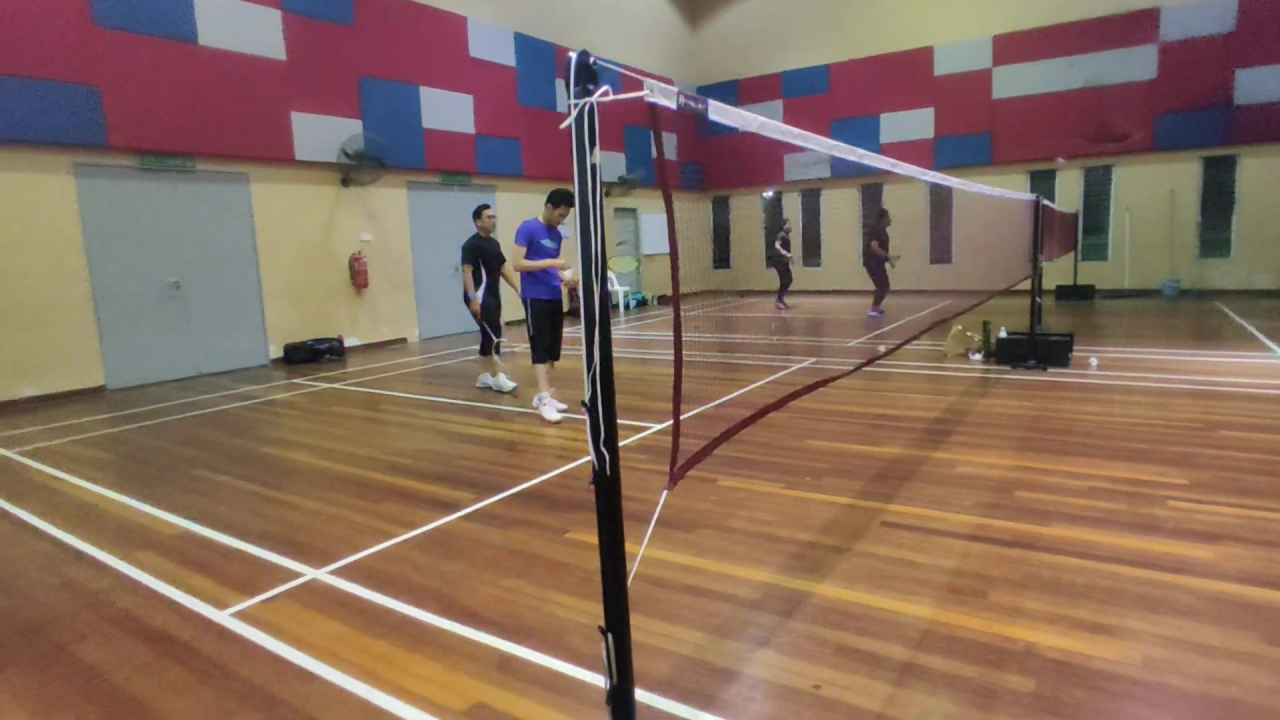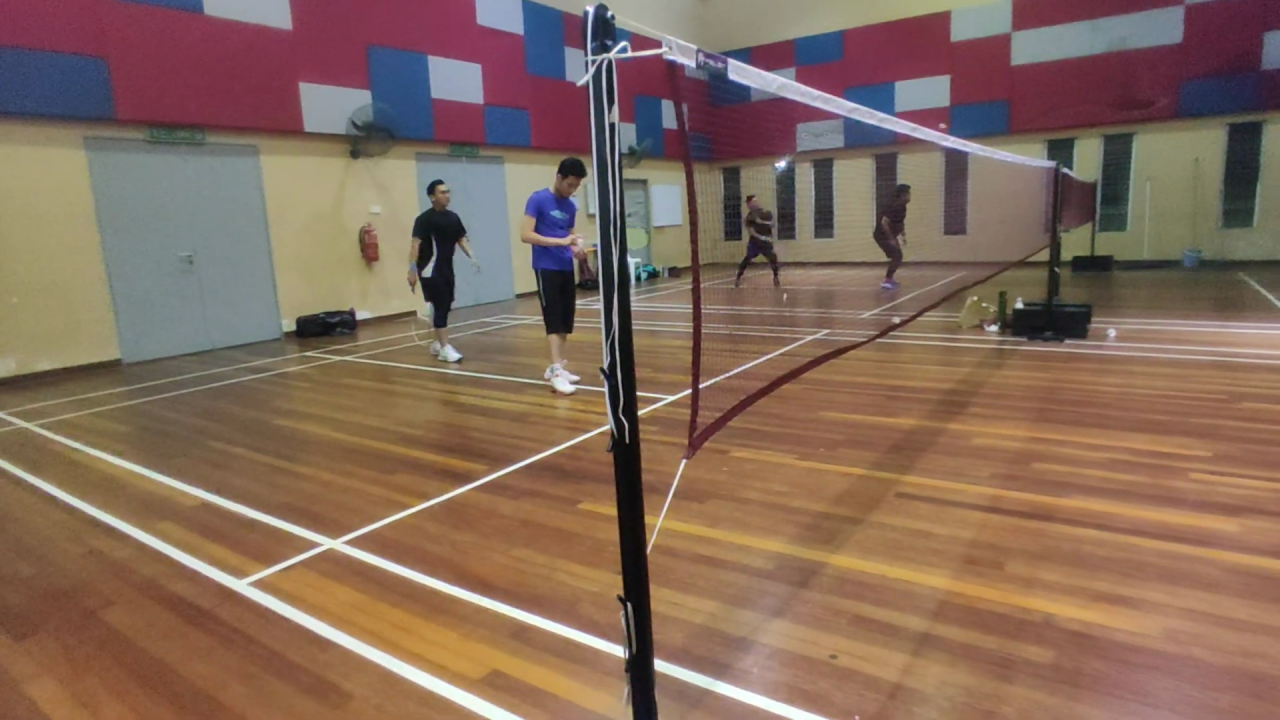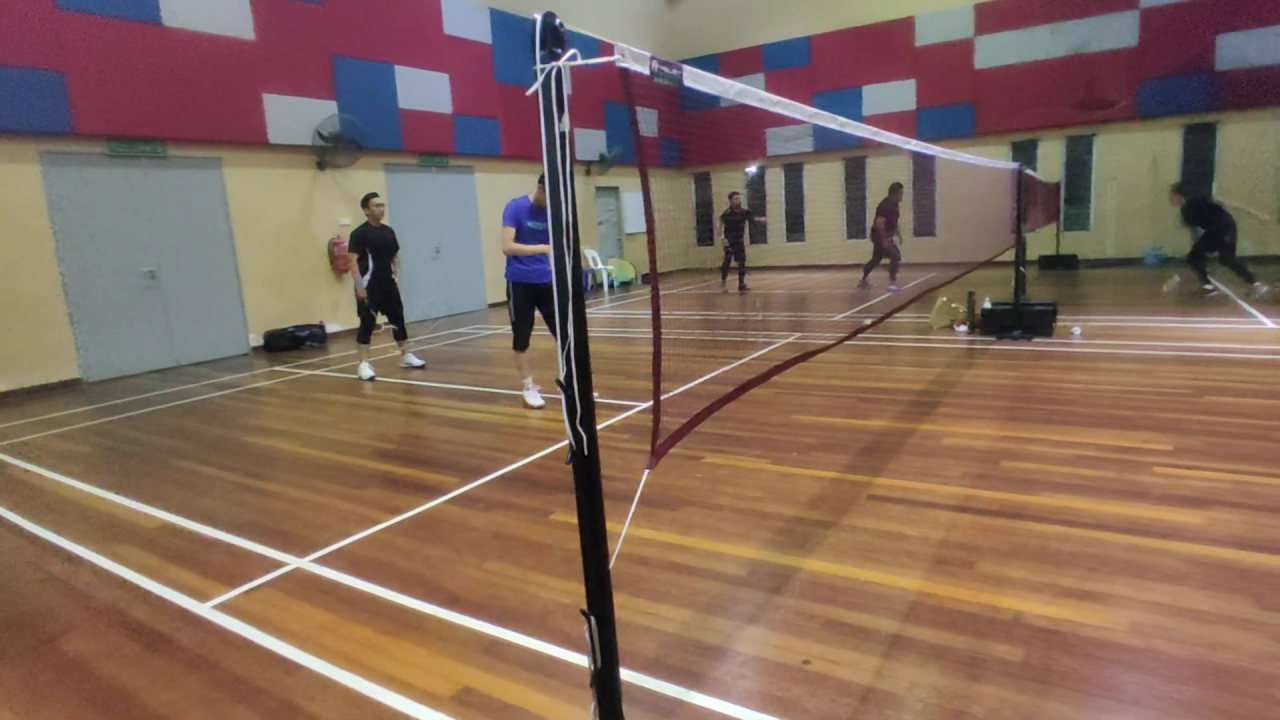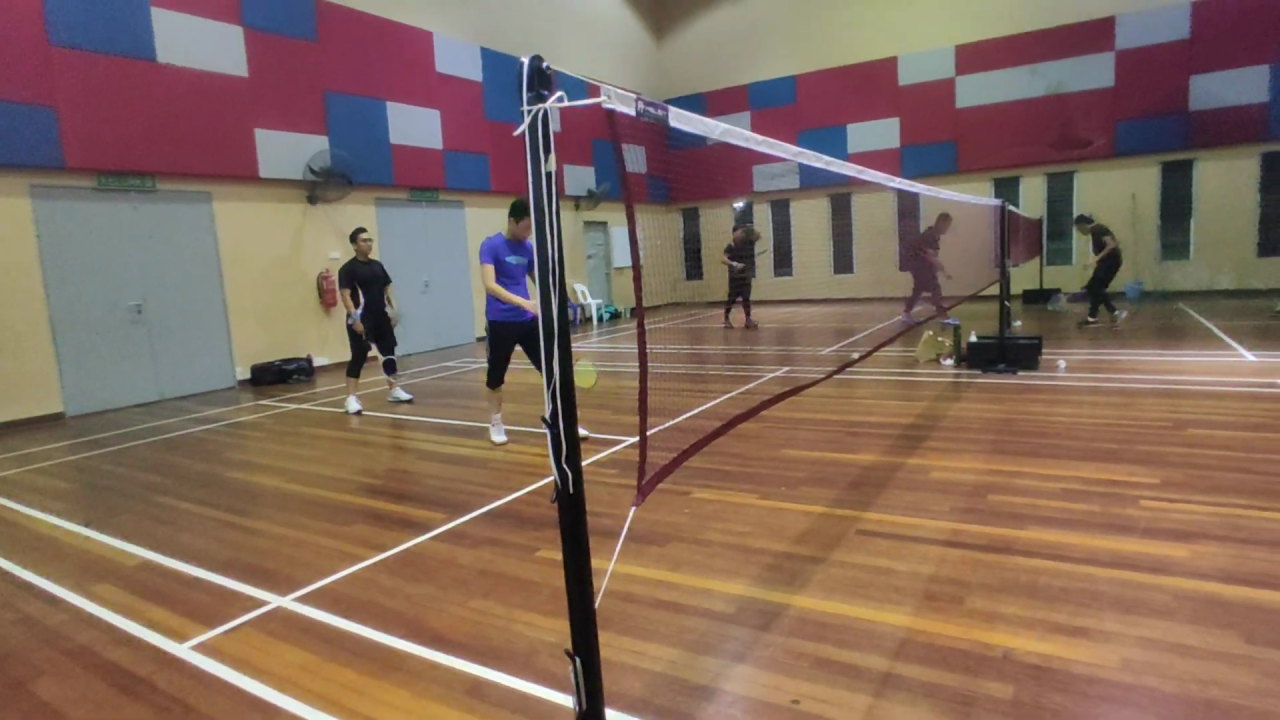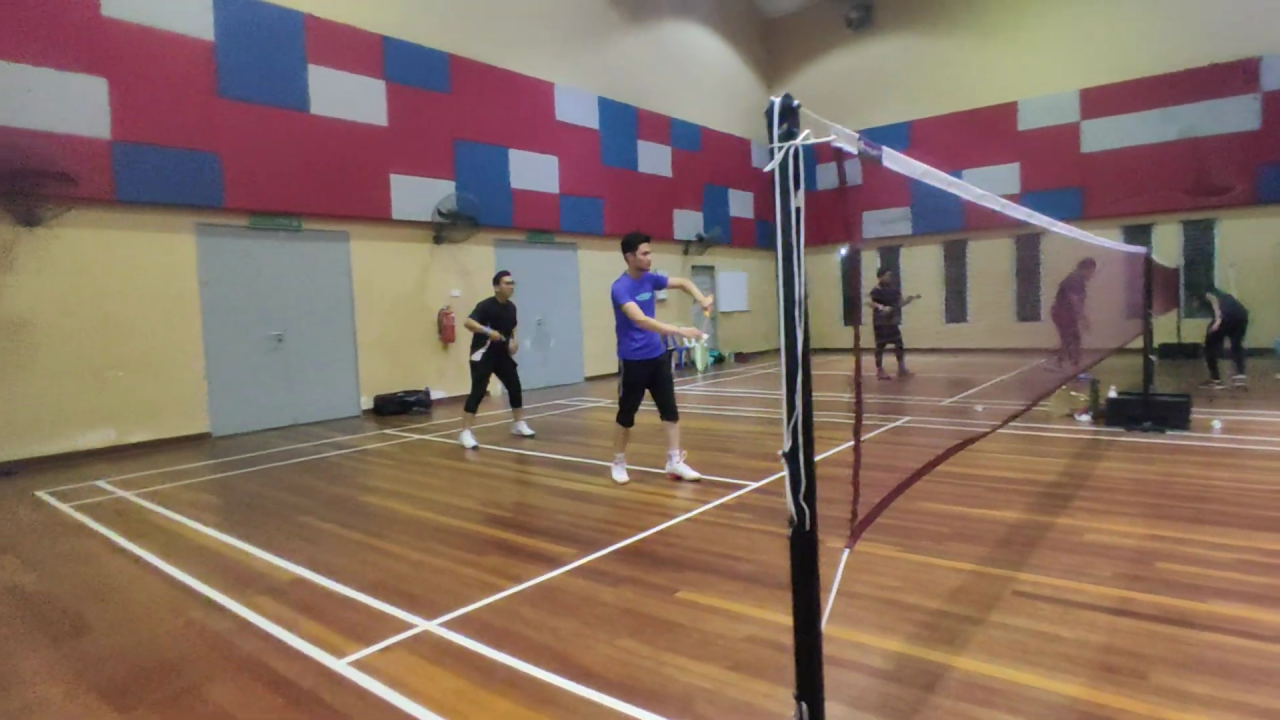
dt=1s
person 1, frame 1
left shoulder: (557, 235)
right shoulder: (528, 229)
right elbow: (518, 263)
left wrist: (564, 277)
right wrist: (550, 262)
left hip: (555, 297)
right hip: (536, 298)
left knee: (553, 350)
right knee: (541, 349)
left ankle: (545, 395)
right ankle: (544, 400)
person 1, frame 2
left shoulder: (570, 206)
right shoulder: (538, 200)
right elbow: (526, 235)
left wrist: (576, 248)
right wrist: (559, 242)
left hip: (566, 269)
right hip: (547, 269)
left knee: (566, 322)
right knee: (554, 321)
left ankle: (557, 366)
right ankle: (556, 373)
person 1, frame 3
left shoulder: (551, 212)
right shoulder: (515, 208)
right elbow: (508, 247)
right wrist: (544, 248)
left hip: (546, 281)
right hip: (520, 281)
right knee: (522, 337)
right ankle: (529, 387)
person 1, frame 4
left shoulder: (528, 248)
right shoulder: (490, 246)
right elbow: (489, 285)
right wrist: (523, 302)
left hip: (528, 319)
right hip: (500, 322)
right knee: (496, 376)
right ankle: (496, 424)
person 1, frame 5
left shoulder: (650, 279)
right shoulder: (620, 288)
left elbow: (683, 282)
right elbow: (640, 320)
left wrist: (700, 298)
right wrist: (679, 331)
left hip: (657, 356)
right hip: (633, 360)
left knee: (670, 408)
right knee: (626, 414)
left ankle: (675, 461)
right ankle: (618, 462)
person 2, frame 1
left shoulder: (494, 243)
right shoulder: (472, 244)
left elbow: (503, 269)
right elbow: (467, 271)
left wrist: (518, 289)
right wrist: (473, 297)
left hip: (494, 297)
right hip: (480, 298)
left knee: (489, 336)
right knee: (492, 335)
left ankle: (485, 376)
right ankle: (497, 377)
person 2, frame 2
left shoulder: (453, 217)
right shoulder: (425, 219)
left elbow: (462, 239)
right elbow: (415, 244)
left wrist: (472, 257)
right wrist: (413, 269)
left hip: (447, 269)
right hip: (431, 272)
left knee: (444, 308)
right knee: (440, 308)
left ankle: (437, 344)
right ankle: (445, 348)
person 2, frame 3
left shoulder: (389, 231)
right shoulder: (360, 233)
left elbow: (395, 255)
right elbow: (352, 260)
left wrist: (396, 275)
right wrist: (359, 285)
left hip: (388, 285)
right hip: (368, 287)
left knee: (398, 319)
right knee: (367, 324)
left ankle: (406, 356)
right ankle: (364, 364)
person 2, frame 4
left shoulder: (378, 265)
right shoulder: (348, 269)
left elbow: (387, 288)
right elbow: (345, 295)
left wrist: (393, 309)
right wrist: (355, 318)
left hip: (381, 318)
right hip: (361, 321)
left knee: (389, 353)
right knee: (358, 357)
left ankle: (394, 390)
right ankle: (351, 398)
person 2, frame 5
left shoulder: (511, 307)
right shoulder: (485, 306)
right elbow: (468, 322)
left wrist: (514, 342)
right wrist: (488, 331)
left hip: (502, 355)
right hip: (482, 356)
left knee: (515, 387)
right knee: (478, 392)
left ankle: (519, 424)
right ankle: (466, 432)
